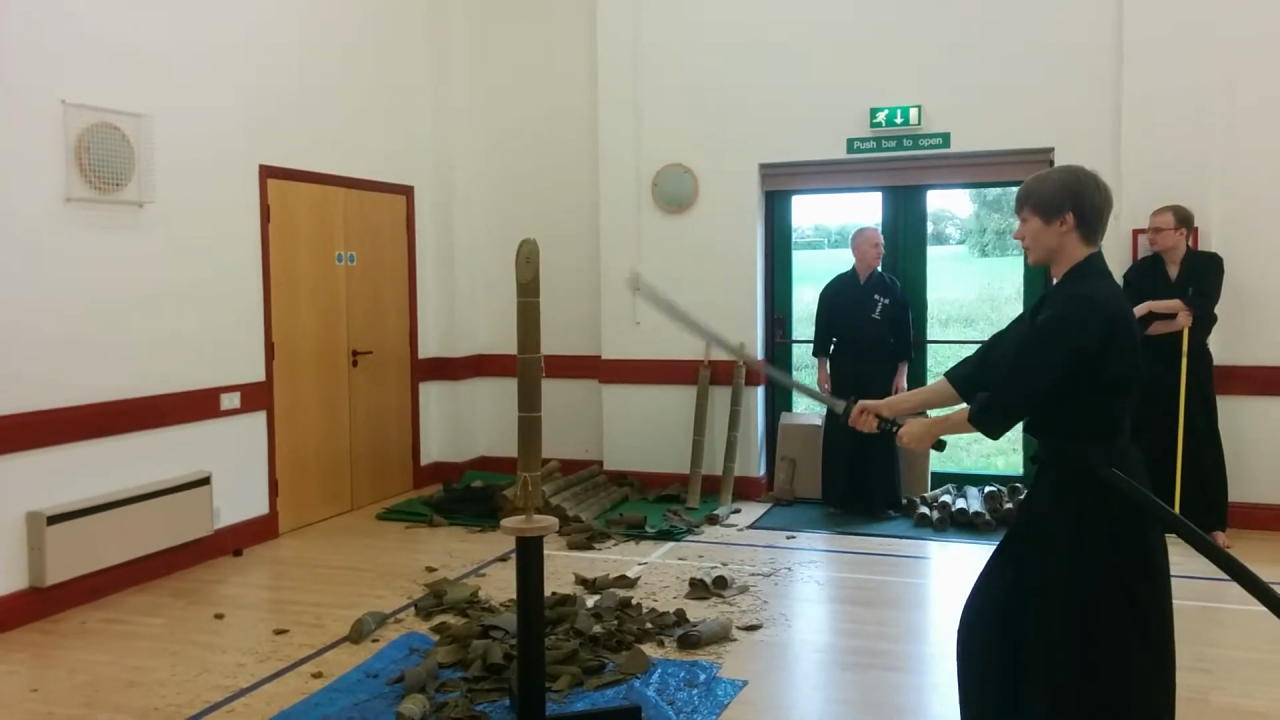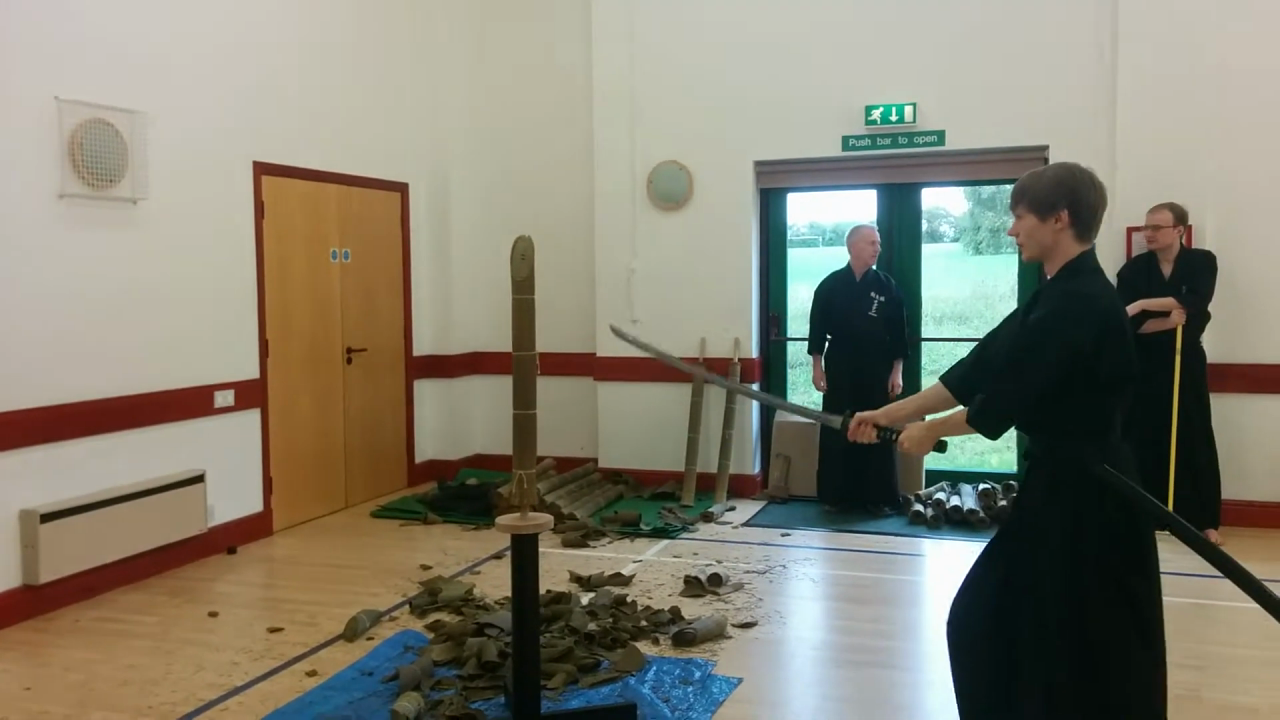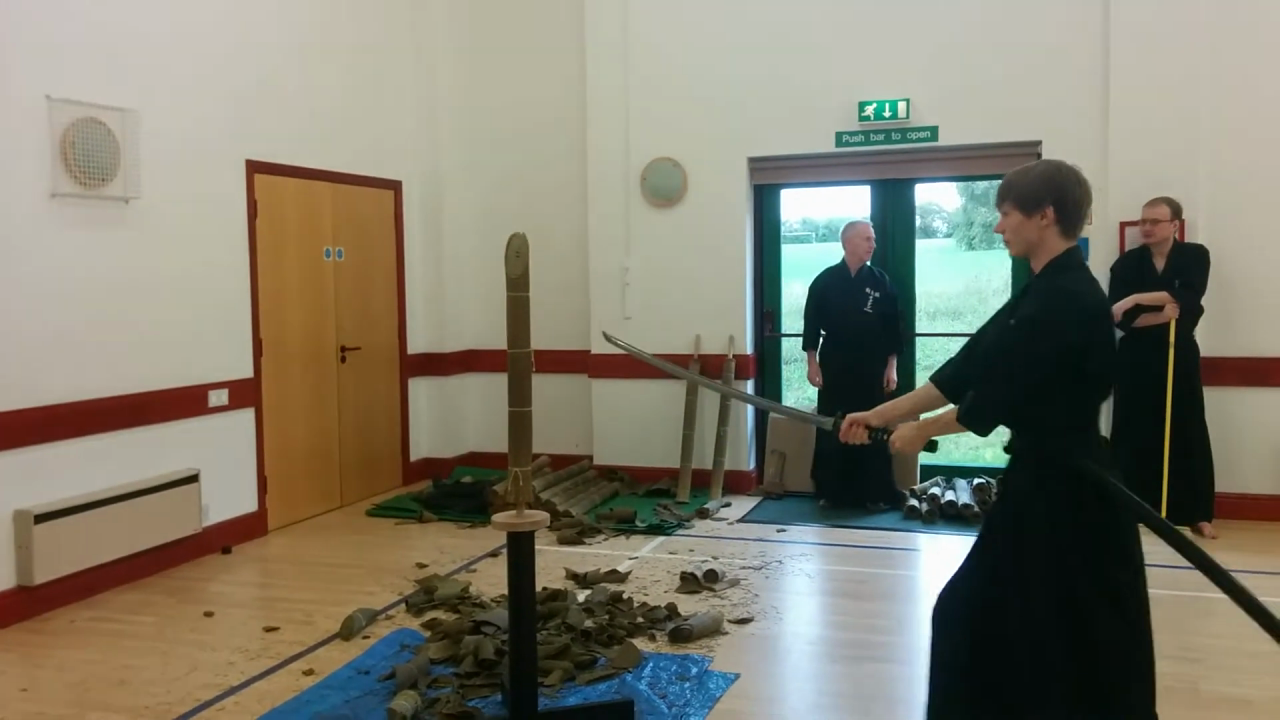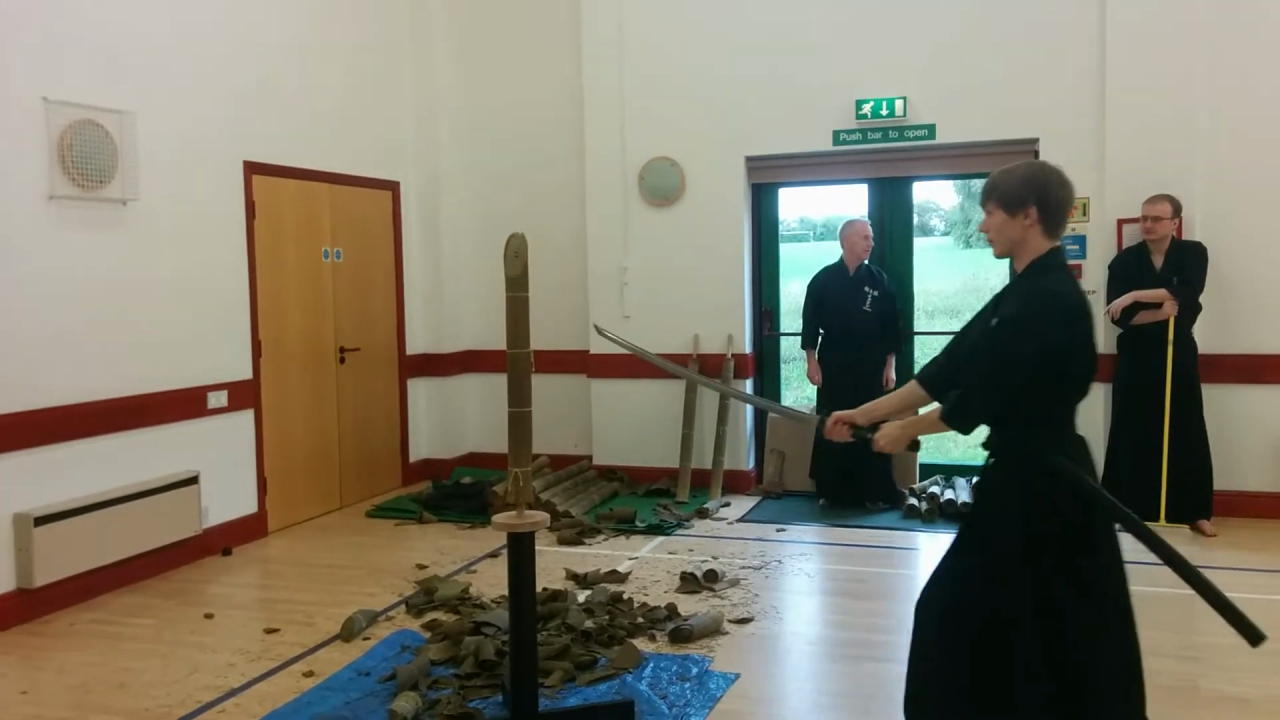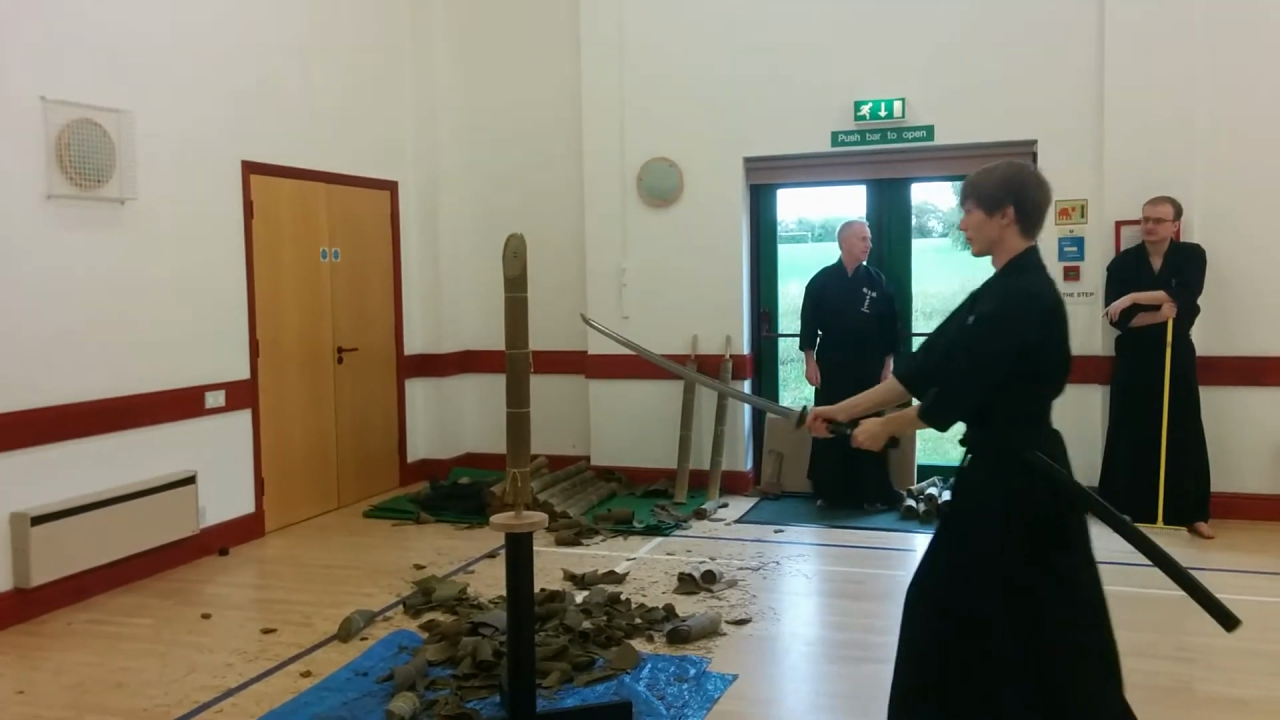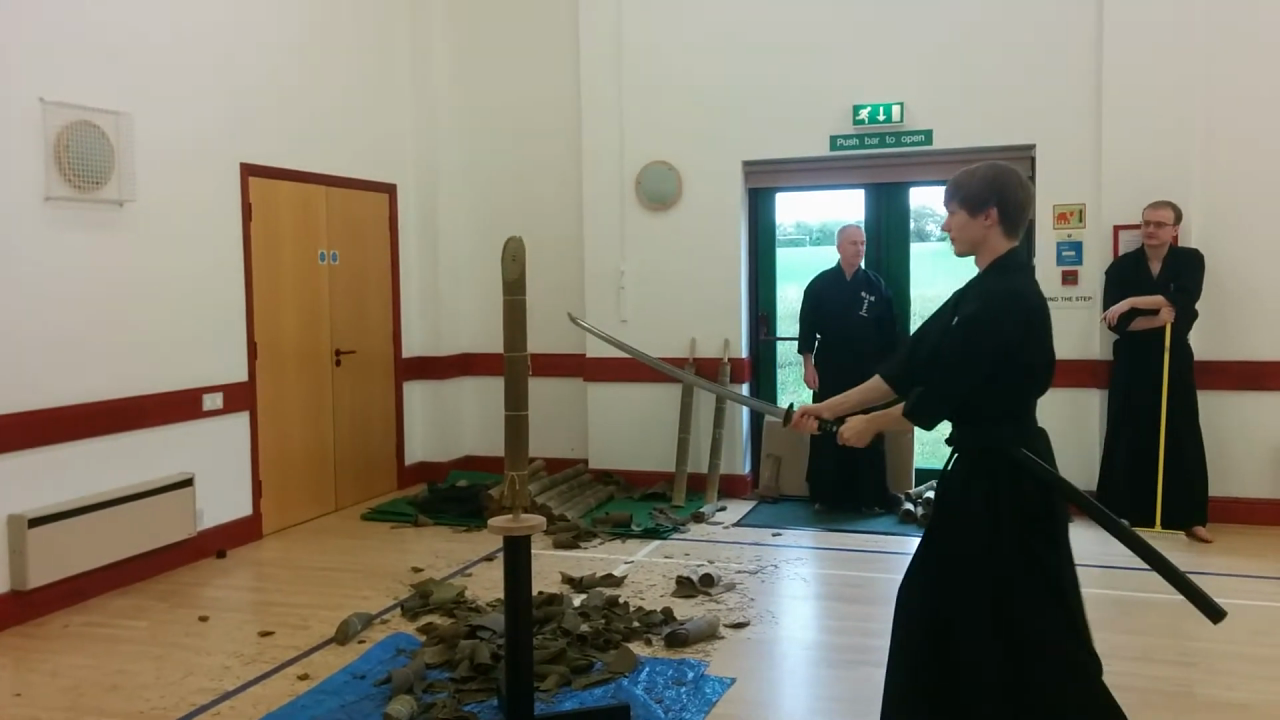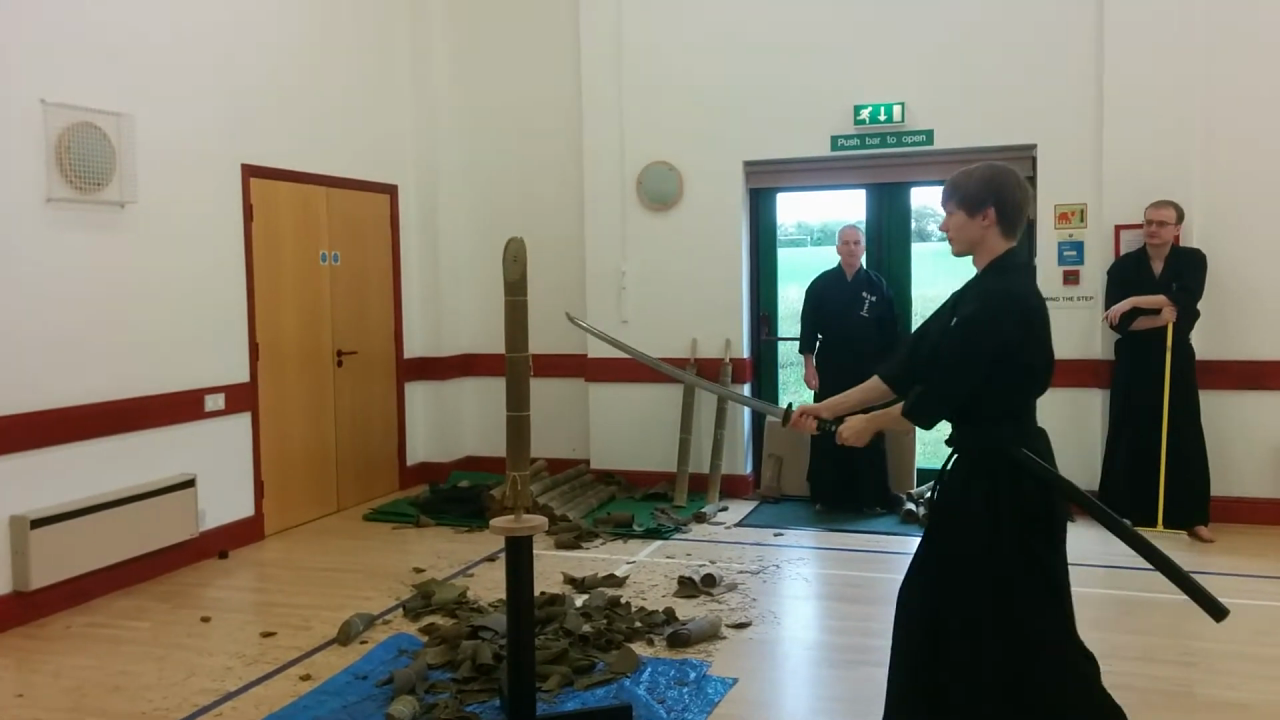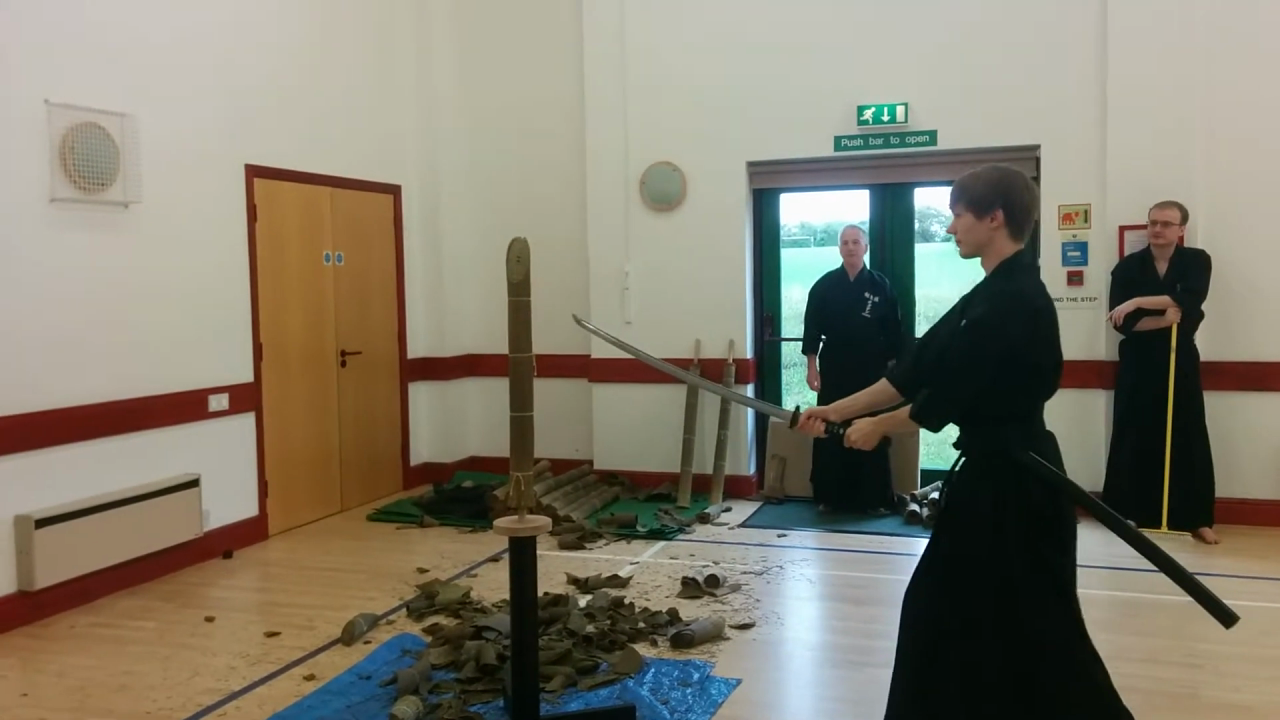
dt=0.1s
person 1, frame 1
left shoulder: (1088, 307)
right shoulder: (1069, 299)
left elbow: (1008, 396)
right elbow: (986, 369)
left wrist: (930, 429)
right wrist: (895, 404)
left hip: (1093, 497)
right hip: (1070, 486)
left knee: (1098, 653)
right knee: (1001, 619)
person 1, frame 2
left shoulder: (1081, 305)
right shoulder: (1060, 297)
left elbow: (1007, 398)
right elbow: (981, 369)
left wrist: (929, 433)
right wrist: (891, 413)
left hip: (1084, 493)
right hip: (1061, 482)
left knee: (1093, 652)
right knee: (991, 617)
person 1, frame 3
left shoulder: (1066, 301)
right shoulder: (1045, 292)
left elbow: (998, 396)
right elbow: (967, 369)
left wrist: (921, 431)
right wrist: (881, 414)
left hip: (1066, 485)
right hip: (1045, 475)
left knee: (1085, 641)
right knee: (979, 611)
person 1, frame 4
left shoulder: (1048, 301)
right shoulder: (1027, 292)
left elbow: (981, 395)
right elbow: (951, 368)
left wrist: (905, 430)
right wrist: (866, 413)
left hip: (1041, 483)
right hip: (1022, 474)
left knee: (1070, 640)
right knee: (960, 610)
person 1, frame 5
left shoulder: (1023, 299)
right shoulder: (1005, 290)
left elbow: (959, 392)
right elbow: (928, 365)
left wrist: (886, 427)
right wrist: (847, 408)
left hip: (1018, 479)
right hip: (1002, 469)
left knee: (1045, 625)
right knee: (953, 604)
person 1, frame 6
left shoulder: (1006, 300)
right shoulder: (989, 290)
left elbow: (943, 390)
right elbow: (913, 363)
left wrist: (871, 424)
right wrist: (833, 406)
left hip: (1005, 478)
right hip: (988, 468)
left knee: (1027, 625)
right knee: (944, 606)
person 1, frame 7
left shoulder: (1004, 300)
right shoulder: (989, 290)
left elbow: (941, 391)
right elbow: (912, 364)
left wrist: (871, 424)
right wrist: (831, 405)
left hip: (1004, 477)
right hip: (989, 467)
left knee: (1025, 624)
right knee: (948, 607)
person 1, frame 8
left shoulder: (1014, 302)
right shoulder: (996, 292)
left elbow: (949, 393)
right elbow: (920, 367)
left wrist: (878, 427)
right wrist: (839, 409)
left hip: (1012, 479)
right hip: (995, 470)
left knee: (1031, 628)
right knee: (953, 611)
person 2, frame 1
left shoulder: (1208, 264)
right shoulder: (1140, 271)
left elbow: (1200, 306)
left wrist: (1151, 306)
right wrist: (1175, 323)
left hip: (1193, 364)
right hip: (1152, 366)
left knee: (1201, 443)
right knee: (1148, 443)
left ankle: (1210, 522)
person 2, frame 2
left shoulder: (1202, 262)
right shoulder: (1133, 269)
left elbow: (1194, 303)
right elbow: (1127, 323)
left wrist: (1144, 304)
right wrist: (1168, 320)
left hip: (1187, 362)
right hip: (1145, 364)
left knee: (1194, 441)
right knee: (1141, 440)
left ankle: (1203, 520)
person 2, frame 3
left shoulder: (1195, 257)
right shoulder: (1126, 263)
left elbow: (1187, 298)
right elbow: (1121, 318)
left wrist: (1136, 299)
right wrist: (1162, 315)
left hip: (1180, 356)
right hip: (1137, 358)
left knee: (1187, 434)
right knee: (1133, 434)
left ankle: (1196, 513)
person 2, frame 4
left shoulder: (1193, 254)
right shoulder: (1125, 261)
left elbow: (1185, 296)
right elbow: (1119, 315)
left wrist: (1135, 296)
right wrist: (1160, 311)
left hip: (1178, 353)
right hip: (1136, 355)
left knee: (1186, 431)
right knee: (1131, 431)
left ankle: (1195, 511)
right ankle: (1129, 505)
person 2, frame 5
left shoulder: (1192, 256)
right shoulder: (1123, 262)
left elbow: (1184, 298)
right elbow: (1118, 317)
left wrist: (1133, 298)
right wrist: (1159, 315)
left hip: (1176, 355)
right hip: (1134, 357)
left knee: (1184, 434)
right knee: (1130, 434)
left ankle: (1193, 513)
right ankle: (1126, 508)
person 2, frame 6
left shoulder: (1190, 261)
right shoulder: (1121, 267)
left elbow: (1182, 301)
right elbow: (1116, 321)
left wrist: (1132, 302)
right wrist: (1157, 318)
left hip: (1174, 359)
right hip: (1132, 361)
left knee: (1182, 438)
right knee: (1127, 438)
left ankle: (1191, 517)
right ankle: (1124, 512)
person 2, frame 7
left shoulder: (1193, 261)
right shoulder: (1124, 266)
left elbow: (1184, 302)
right elbow: (1118, 321)
left wrist: (1134, 301)
right wrist: (1159, 318)
left hip: (1176, 359)
right hip: (1134, 361)
left knee: (1184, 438)
right knee: (1129, 437)
left ankle: (1193, 517)
right ankle: (1126, 512)
person 2, frame 8
left shoulder: (1197, 262)
right shoulder: (1128, 267)
left elbow: (1188, 302)
right elbow: (1123, 322)
left wrist: (1138, 302)
right wrist: (1164, 318)
left hip: (1180, 360)
right hip: (1138, 362)
left knee: (1189, 439)
right knee: (1133, 439)
left ankle: (1197, 518)
right ankle: (1130, 513)
person 3, frame 1
left shoulder: (891, 288)
right shoulder: (835, 288)
left elbow: (903, 334)
right elbow: (823, 331)
left wrist: (901, 374)
right wrist: (822, 369)
left hip: (881, 374)
right hip: (844, 372)
left knee: (881, 437)
right knee: (839, 436)
left ankle: (882, 501)
right ankle: (842, 498)
person 3, frame 2
left shoulder: (886, 285)
right shoulder: (830, 285)
left elbow: (898, 332)
right elbow: (817, 329)
left wrist: (897, 372)
right wrist: (817, 367)
left hip: (876, 372)
right hip: (839, 370)
right knee: (836, 434)
left ankle: (879, 498)
right ankle: (837, 496)
person 3, frame 3
left shoulder: (880, 281)
right shoulder: (825, 281)
left elbow: (892, 328)
right elbow: (811, 324)
left wrist: (891, 367)
right wrist: (813, 363)
left hip: (872, 367)
right hip: (834, 366)
right knee: (832, 430)
left ankle: (874, 494)
right ankle: (832, 491)
person 3, frame 4
left shoulder: (878, 280)
right shoulder: (823, 280)
left elbow: (891, 326)
right elbow: (810, 323)
left wrist: (890, 366)
right wrist: (812, 362)
left hip: (870, 367)
right hip: (833, 365)
left ankle: (874, 493)
right ankle: (832, 491)
person 3, frame 5
left shoulder: (877, 281)
right shoulder: (822, 280)
left elbow: (889, 327)
right elbow: (809, 324)
left wrist: (888, 366)
right wrist: (810, 362)
left hip: (868, 367)
right hip: (831, 366)
left ankle: (872, 494)
right ankle: (829, 492)
person 3, frame 6
left shoulder: (875, 285)
right shoulder: (820, 284)
left elbow: (888, 331)
right elbow: (807, 327)
right wrist: (809, 366)
left hip: (866, 371)
right hip: (829, 370)
right knee: (826, 432)
left ankle: (869, 498)
right ankle: (827, 495)
person 3, frame 7
left shoulder: (877, 285)
right shoulder: (821, 284)
left elbow: (889, 332)
right elbow: (809, 327)
right wrist: (809, 365)
left hip: (867, 370)
right hip: (830, 369)
right knee: (826, 432)
left ankle: (871, 498)
right ankle: (828, 495)
person 3, frame 8
left shoulder: (881, 285)
right shoulder: (825, 285)
left elbow: (893, 332)
right elbow: (812, 328)
right wrist: (812, 366)
left hip: (871, 371)
right hip: (833, 371)
left ankle: (874, 498)
right ankle: (831, 496)
